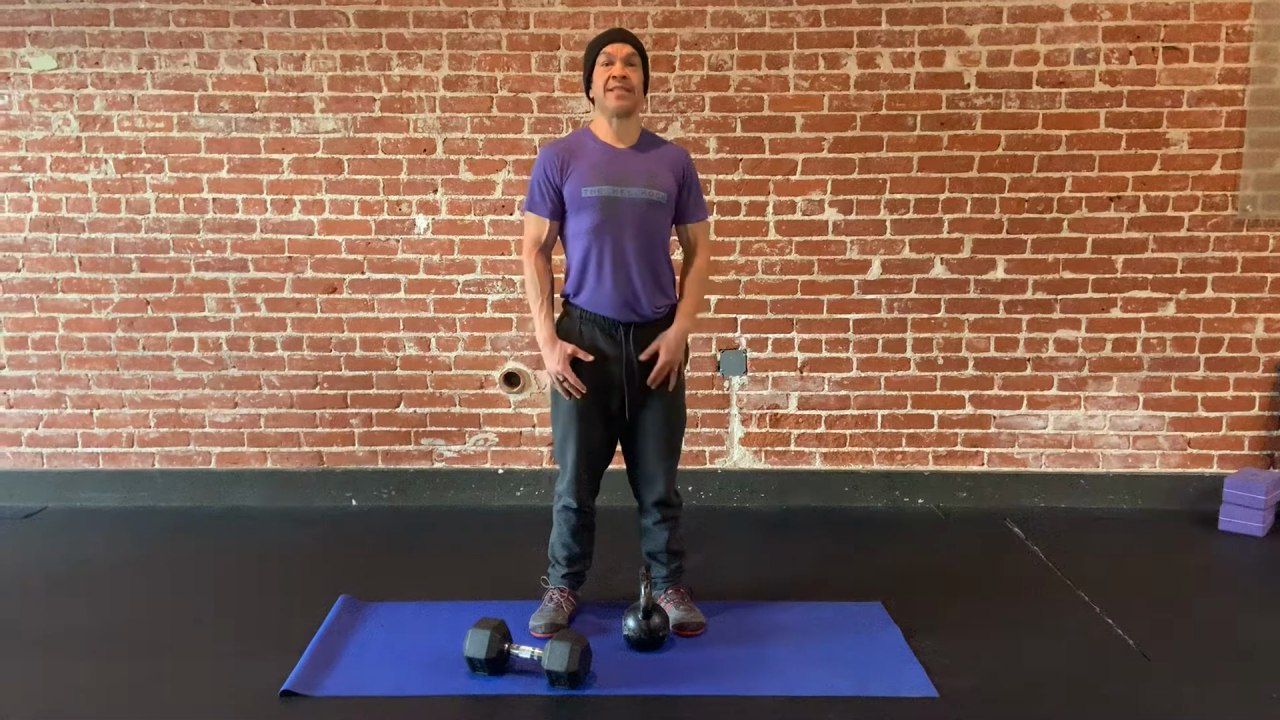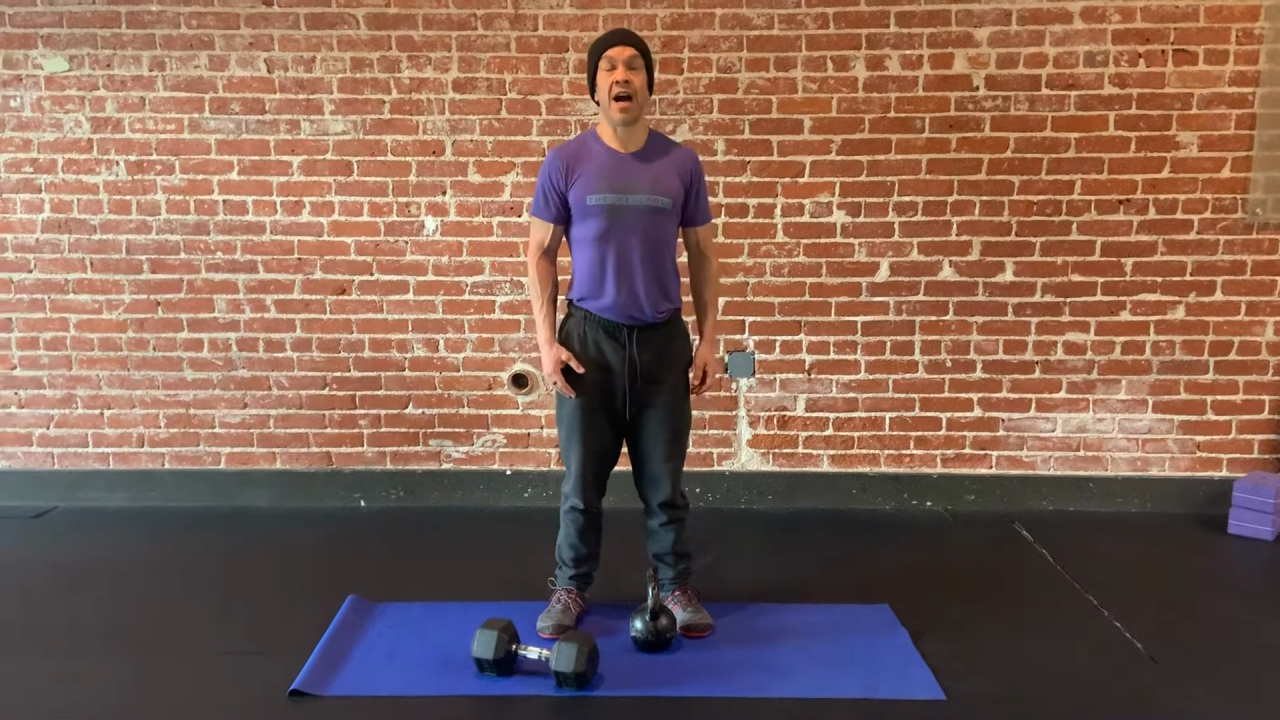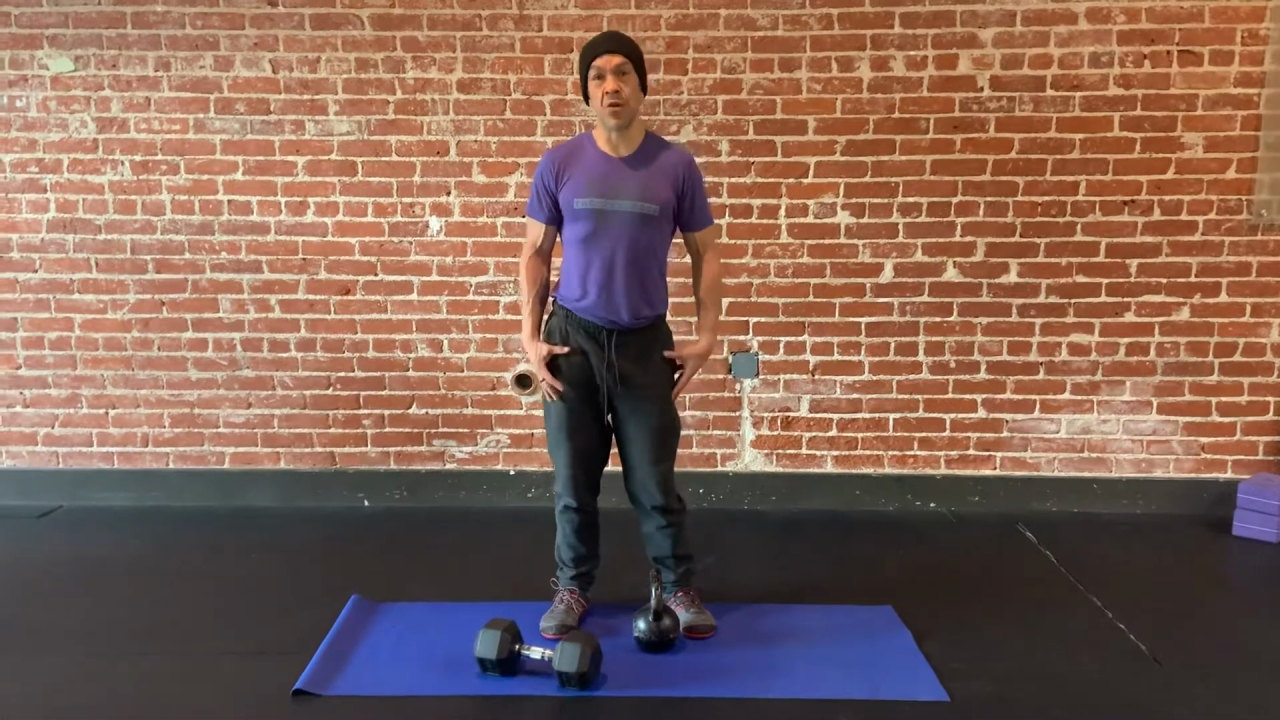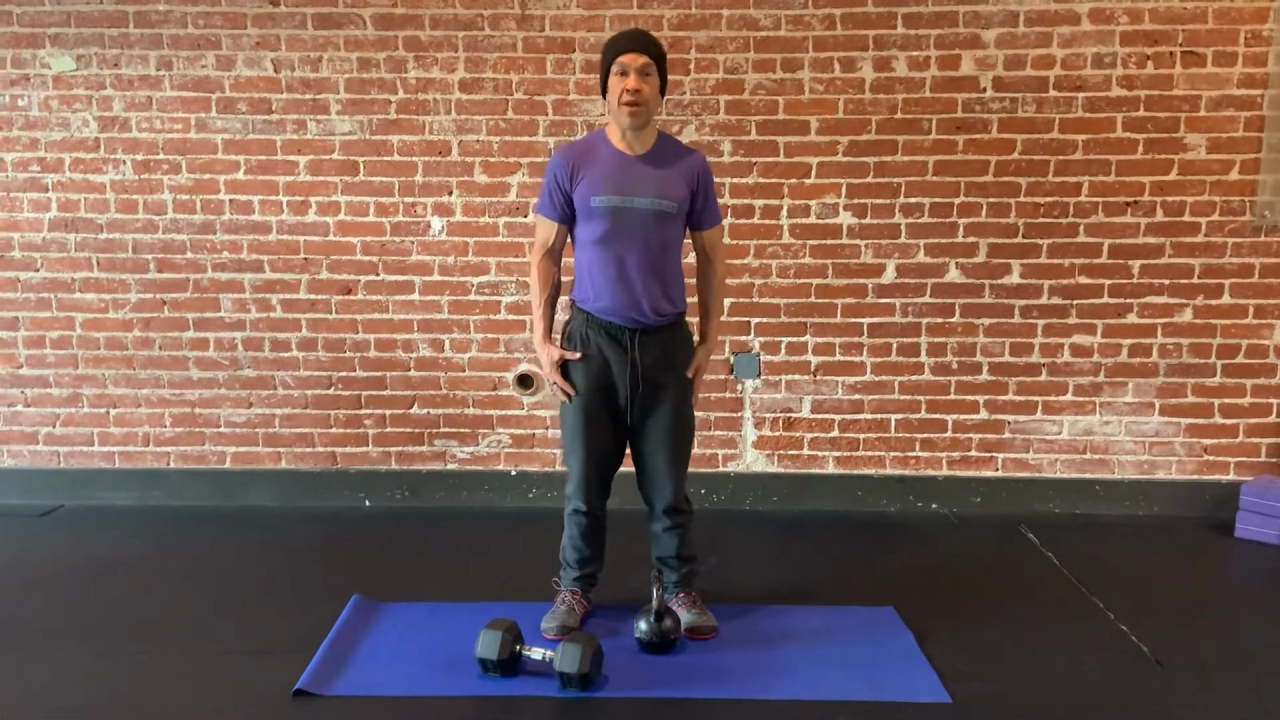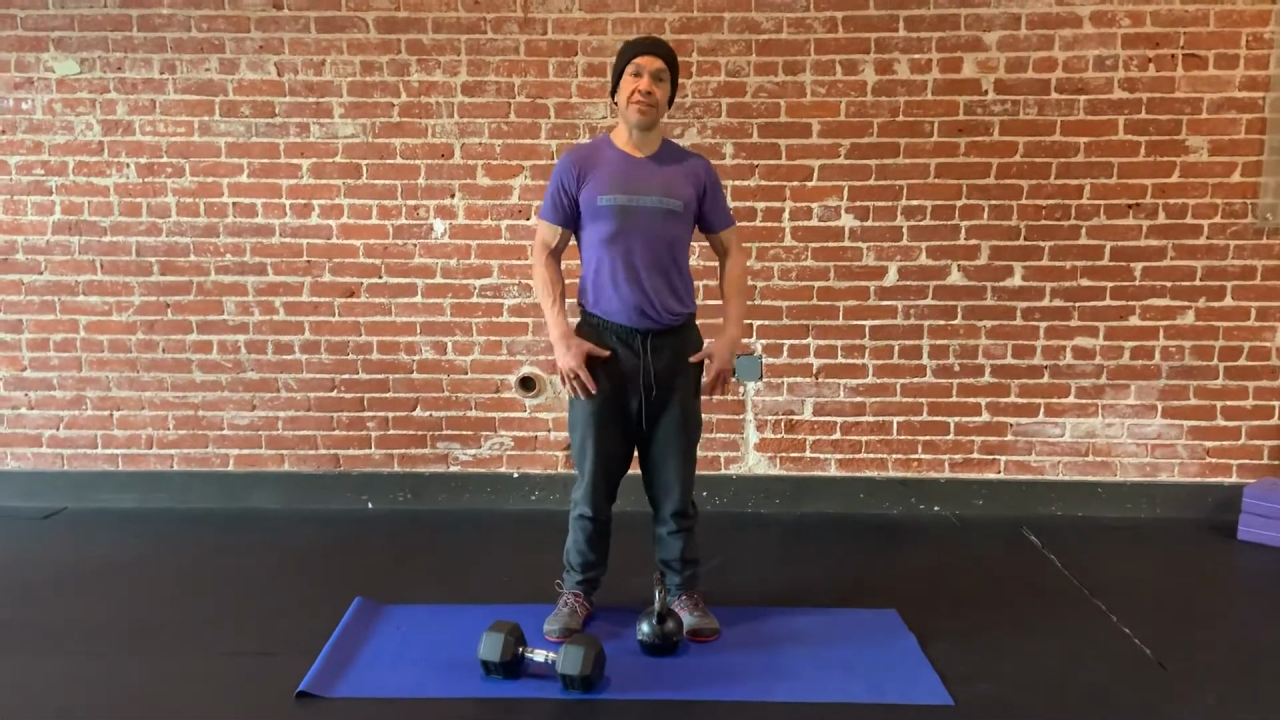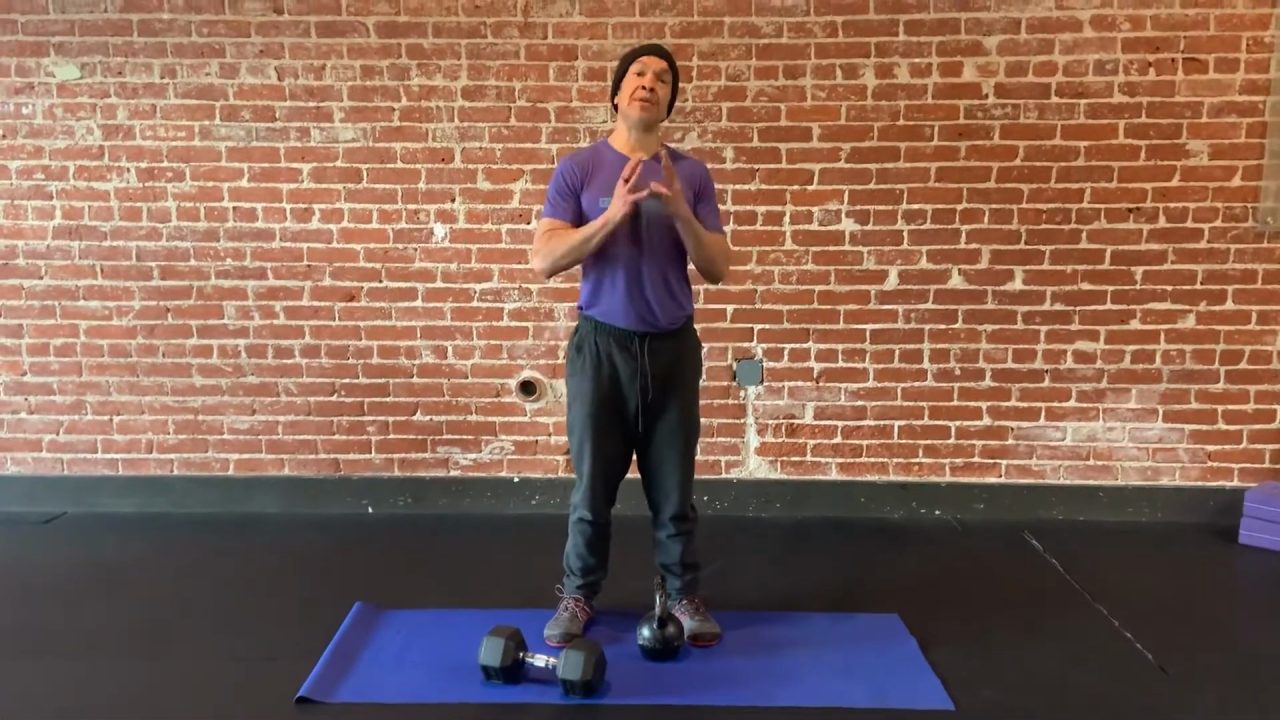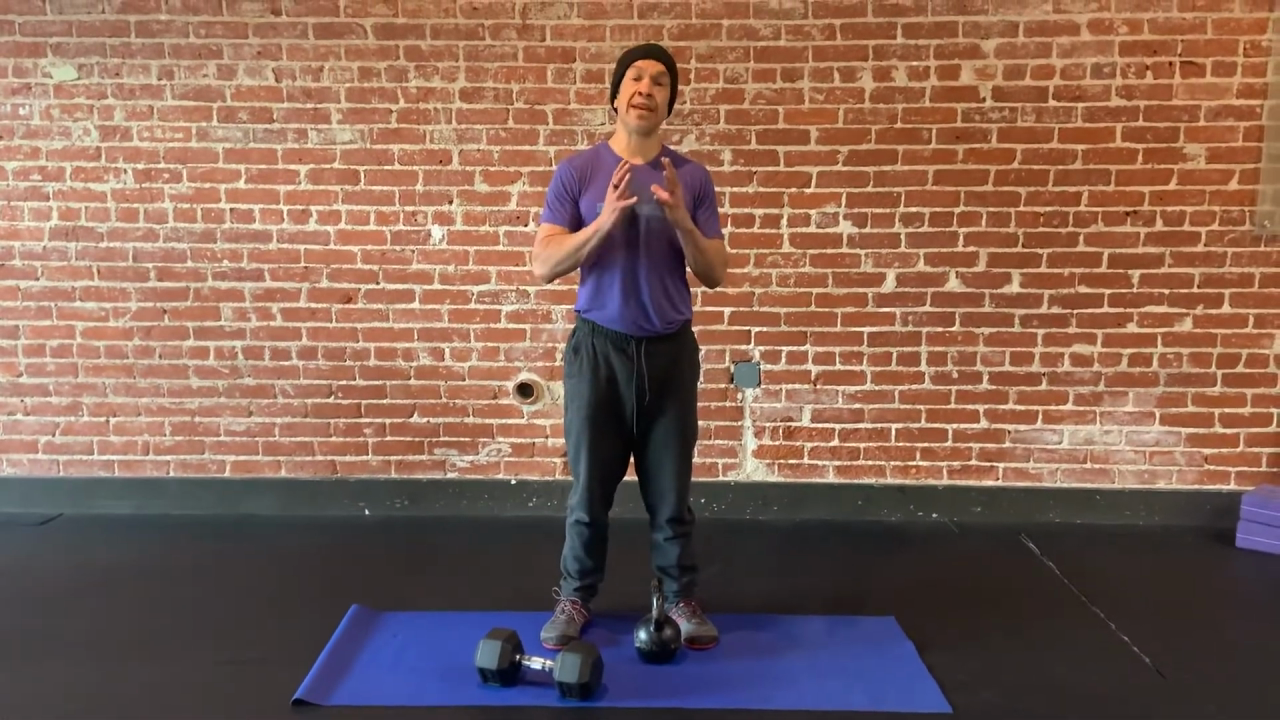
dt=0.7s
person 1, frame 1
left shoulder: (674, 160)
right shoulder: (559, 157)
left elbow: (697, 250)
right elbow: (535, 251)
left wrist: (681, 327)
right wrist: (547, 339)
left hip: (654, 338)
right hip: (585, 336)
left knee: (658, 478)
right knee: (577, 476)
left ankle: (669, 585)
right ankle: (564, 587)
person 1, frame 2
left shoulder: (682, 162)
right shoulder: (566, 162)
left elbow: (701, 253)
right elbow: (541, 252)
left wrist: (708, 338)
right wrist: (547, 341)
left hip: (662, 339)
right hip: (589, 336)
left knee: (663, 480)
right knee: (582, 478)
left ankle: (676, 586)
right ankle: (571, 587)
person 1, frame 3
left shoulder: (676, 165)
right shoulder: (558, 164)
left elbow: (705, 253)
right elbow: (535, 252)
left wrist: (705, 337)
right wrist: (530, 336)
left hip: (645, 342)
right hip: (573, 338)
left knee: (654, 481)
right knee: (574, 478)
left ankle: (679, 587)
right ankle: (572, 587)
person 1, frame 4
left shoulder: (690, 166)
right shoulder: (572, 161)
left elbow: (709, 256)
right elbow: (546, 252)
left wrist: (708, 341)
right wrist: (542, 339)
left hip: (665, 343)
right hip: (591, 339)
left knee: (667, 482)
right knee: (586, 480)
left ankle: (680, 589)
right ankle: (575, 589)
person 1, frame 5
left shoulder: (694, 170)
right shoulder: (578, 165)
left elbow: (731, 251)
right elbow: (544, 253)
left wrist: (730, 331)
right wrist: (561, 335)
left hip: (675, 347)
right hip: (604, 348)
left knee: (674, 485)
right knee: (593, 481)
left ankle: (683, 591)
right ankle: (578, 591)
person 1, frame 6
left shoulder: (692, 174)
right shoulder: (577, 168)
left elbow: (717, 268)
right elbow: (543, 259)
left wrist: (678, 210)
right wrist: (613, 214)
left hip: (672, 346)
right hip: (601, 344)
left knee: (673, 485)
right knee: (593, 483)
left ankle: (684, 595)
right ankle: (578, 595)
person 1, frame 7
left shoulder: (692, 177)
right shoulder: (577, 171)
left elbow: (715, 272)
right elbow: (544, 264)
left wrist: (680, 220)
right wrist: (605, 219)
left hip: (669, 350)
right hip: (598, 347)
left knee: (671, 489)
right knee: (590, 485)
left ankle: (681, 598)
right ankle: (575, 597)
